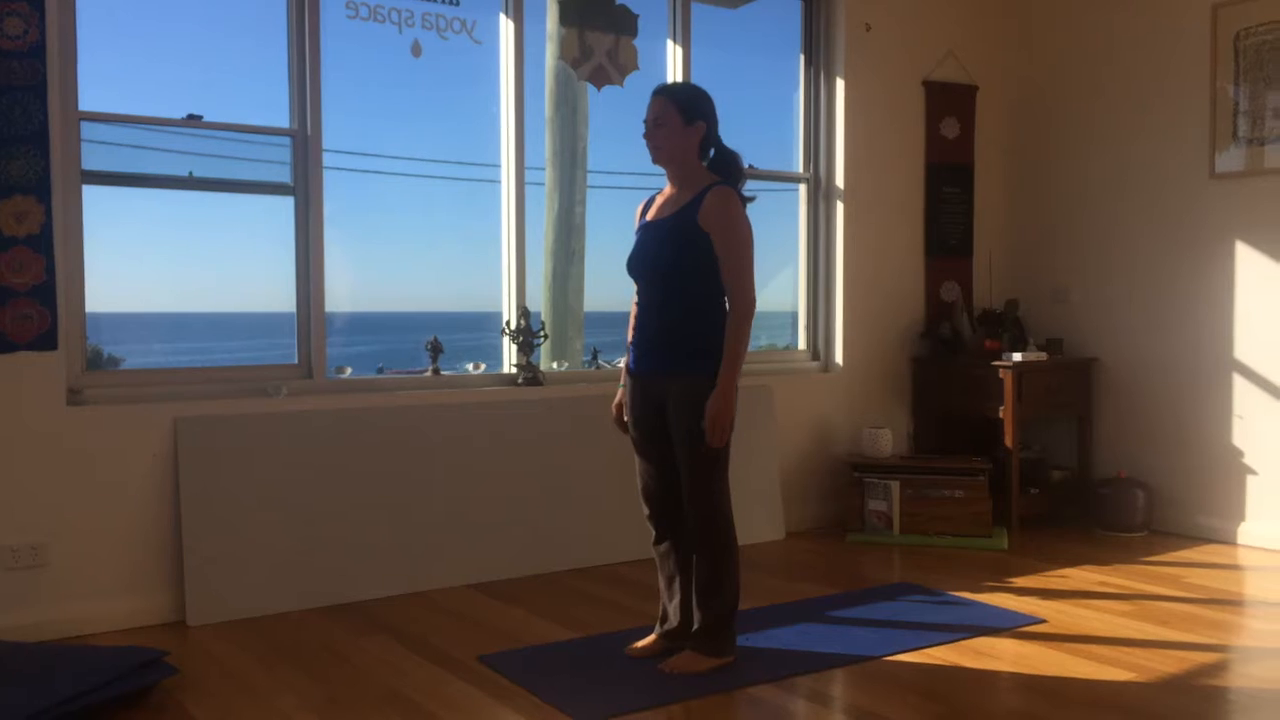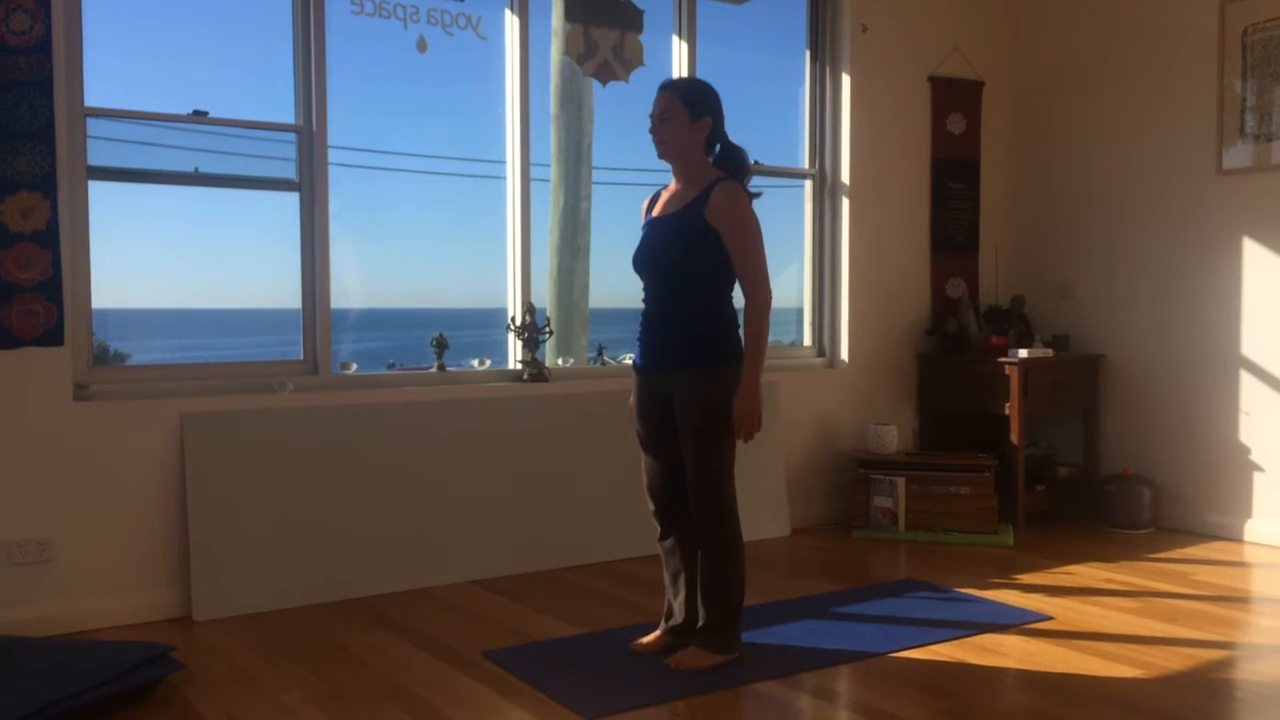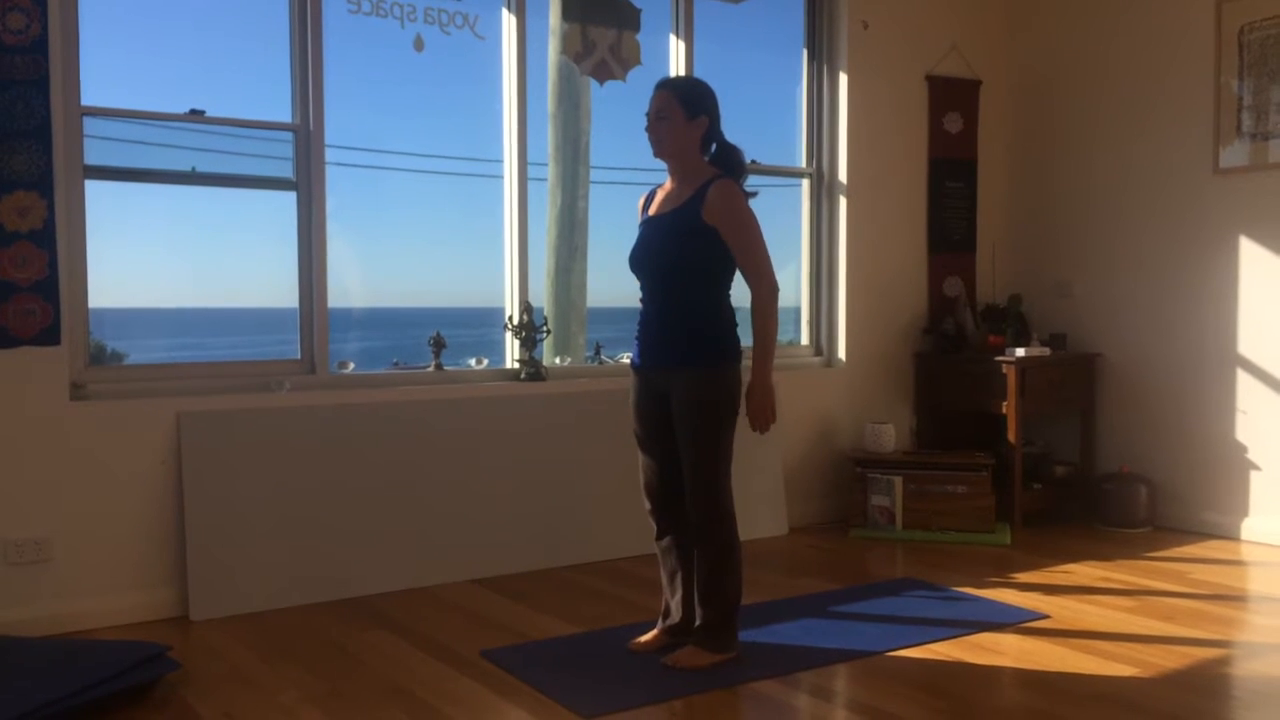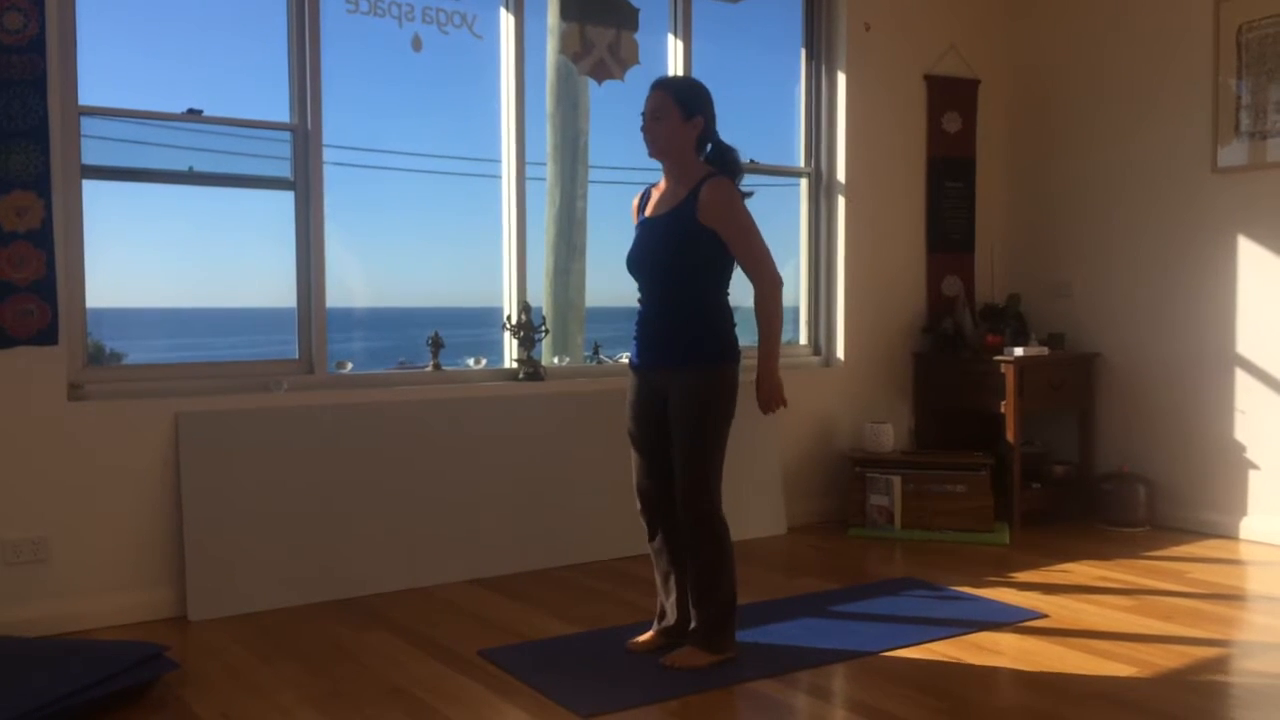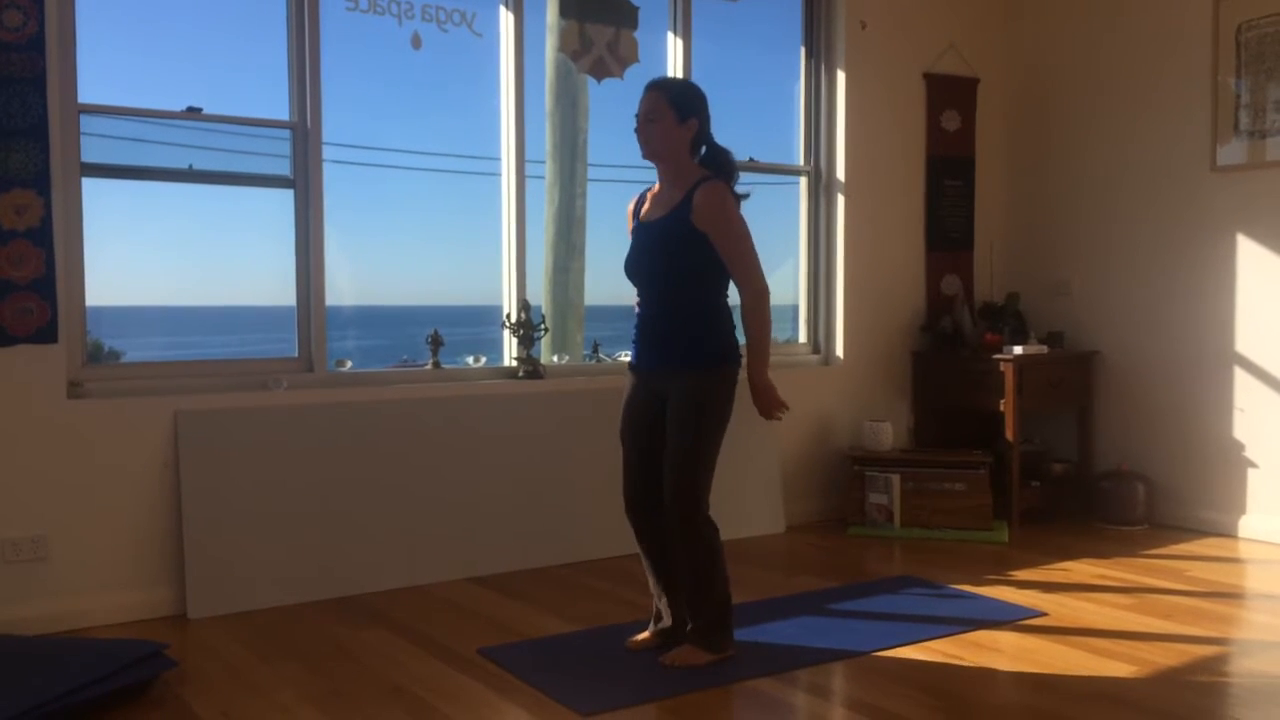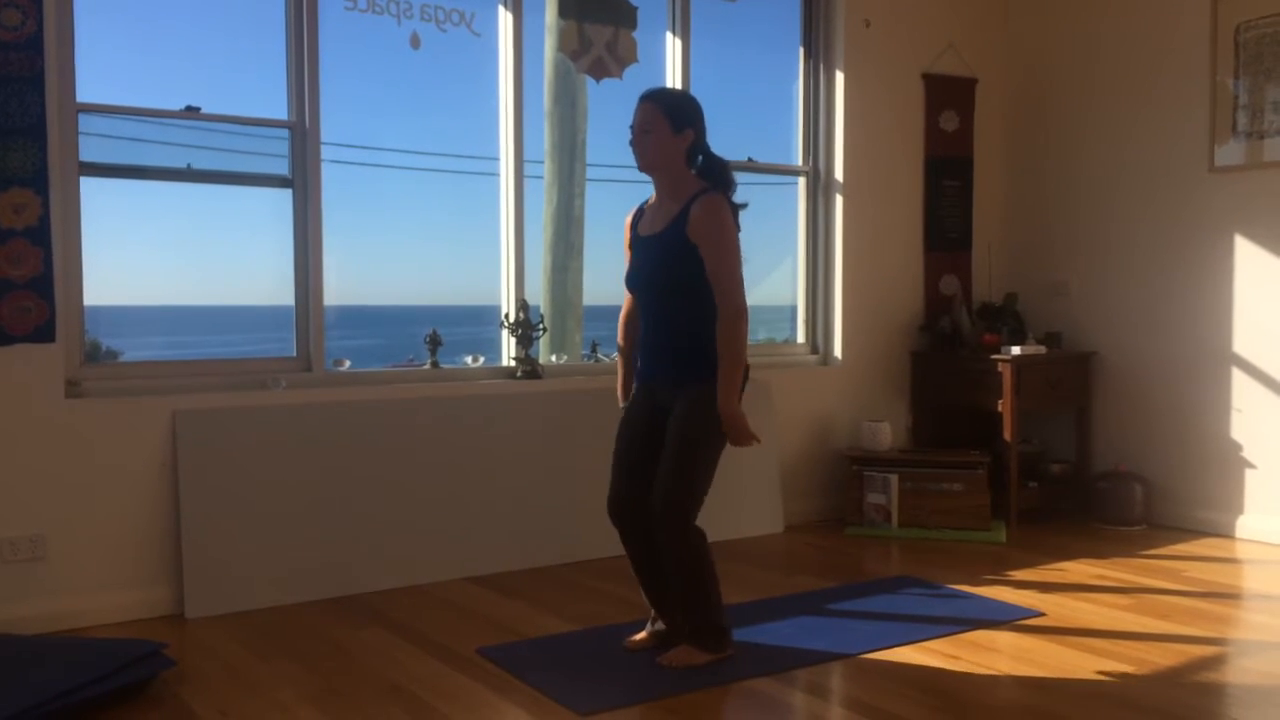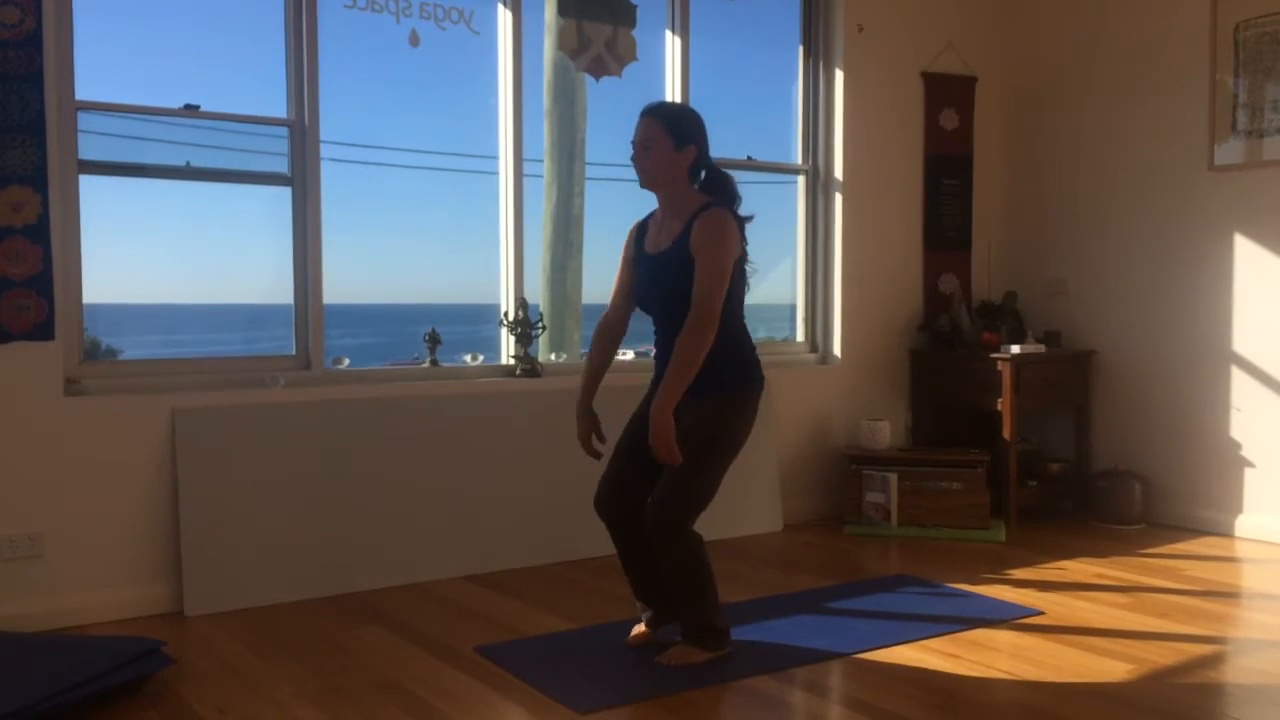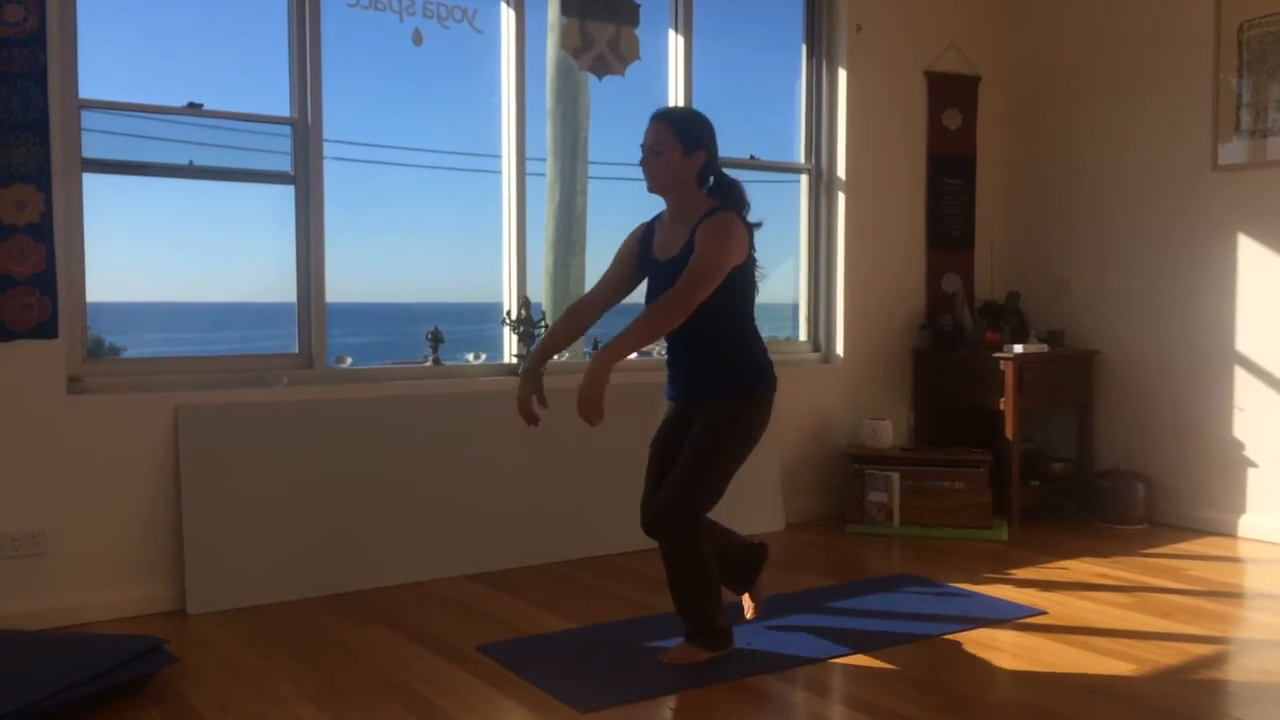
dt=0.4s
person 1, frame 1
left shoulder: (719, 203)
right shoulder: (649, 208)
left elbow: (741, 302)
left wrist: (725, 389)
right wrist: (626, 380)
left hip: (697, 377)
right hip: (648, 377)
left knee: (705, 507)
right knee: (662, 508)
left ankle: (713, 638)
right ankle: (674, 624)
person 1, frame 2
left shoulder: (725, 198)
right shoulder: (655, 203)
left elbow: (758, 295)
left wrist: (749, 385)
right wrist: (640, 376)
left hip: (707, 372)
right hip: (655, 372)
left knee: (709, 503)
right knee: (667, 504)
left ankle: (719, 635)
right ankle: (679, 621)
person 1, frame 3
left shoulder: (721, 196)
right shoulder: (650, 201)
left elbow: (765, 288)
left wrist: (761, 378)
left hip: (705, 369)
right hip: (651, 368)
left knee: (706, 501)
right knee: (664, 501)
left ankle: (716, 634)
right ankle: (676, 619)
person 1, frame 4
left shoulder: (715, 194)
right shoulder: (644, 201)
left elbow: (768, 281)
left wrist: (768, 368)
left hip: (702, 368)
right hip: (648, 367)
left knee: (696, 501)
right knee: (654, 500)
left ankle: (712, 634)
right ankle: (672, 620)
person 1, frame 5
left shoulder: (710, 198)
right shoulder: (639, 206)
left elbow: (754, 290)
left wrist: (758, 377)
left hip: (702, 372)
right hip: (648, 371)
left knee: (683, 503)
right knee: (641, 501)
left ankle: (711, 634)
right ankle: (670, 620)
person 1, frame 6
left shoulder: (708, 210)
right shoulder: (636, 219)
left elbow: (731, 311)
left wrist: (728, 402)
right wrist: (625, 388)
left hip: (703, 384)
right hip: (653, 384)
left knee: (671, 511)
right knee: (626, 505)
left ankle: (708, 635)
right ankle: (669, 620)
person 1, frame 7
left shoulder: (715, 224)
right shoulder: (640, 234)
left elbow: (703, 322)
right elbow: (613, 322)
left wrist: (665, 410)
right wrist: (585, 400)
left hip: (724, 391)
right hip: (669, 388)
left knee: (668, 514)
right knee: (614, 499)
left ankle: (706, 634)
right ankle: (662, 606)
person 1, frame 8
left shoulder: (723, 228)
right shoulder: (645, 237)
left elbow: (677, 307)
right elbow: (590, 305)
left wrist: (603, 362)
right wrist: (536, 362)
left hip: (739, 395)
right hip: (687, 397)
left knee: (673, 515)
right knee: (658, 517)
left ankle: (708, 634)
right ankle: (745, 563)
